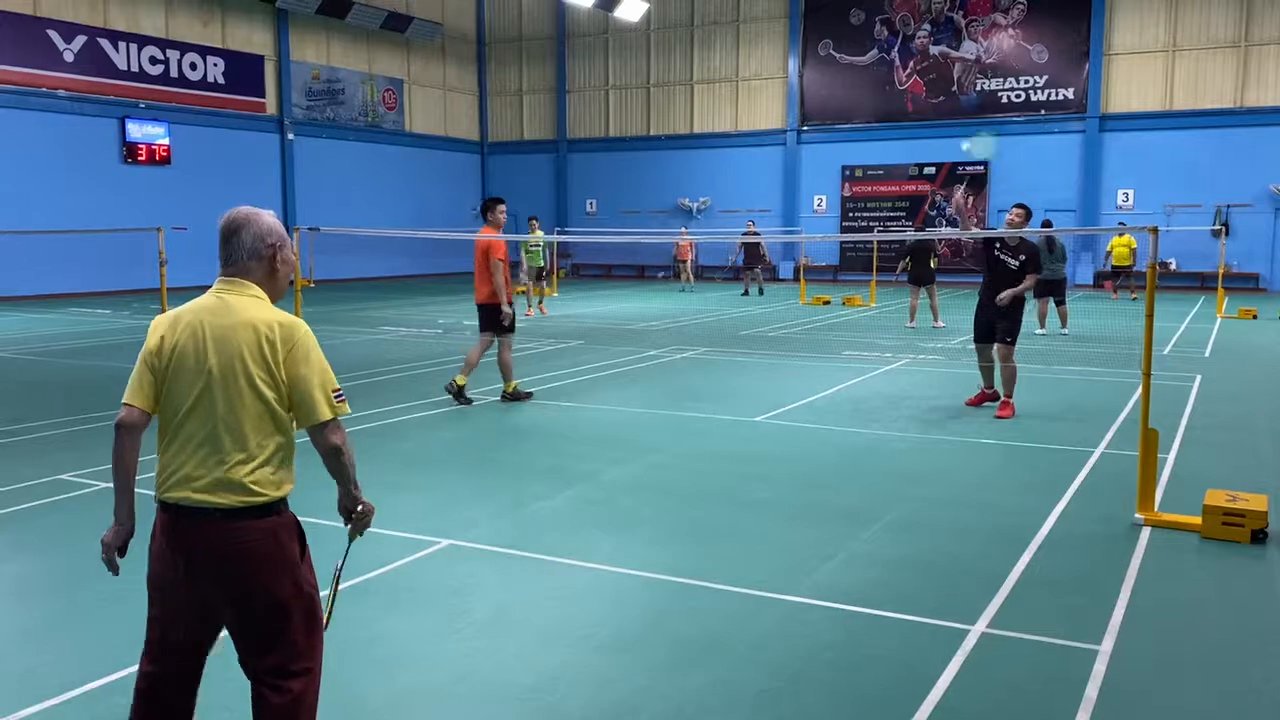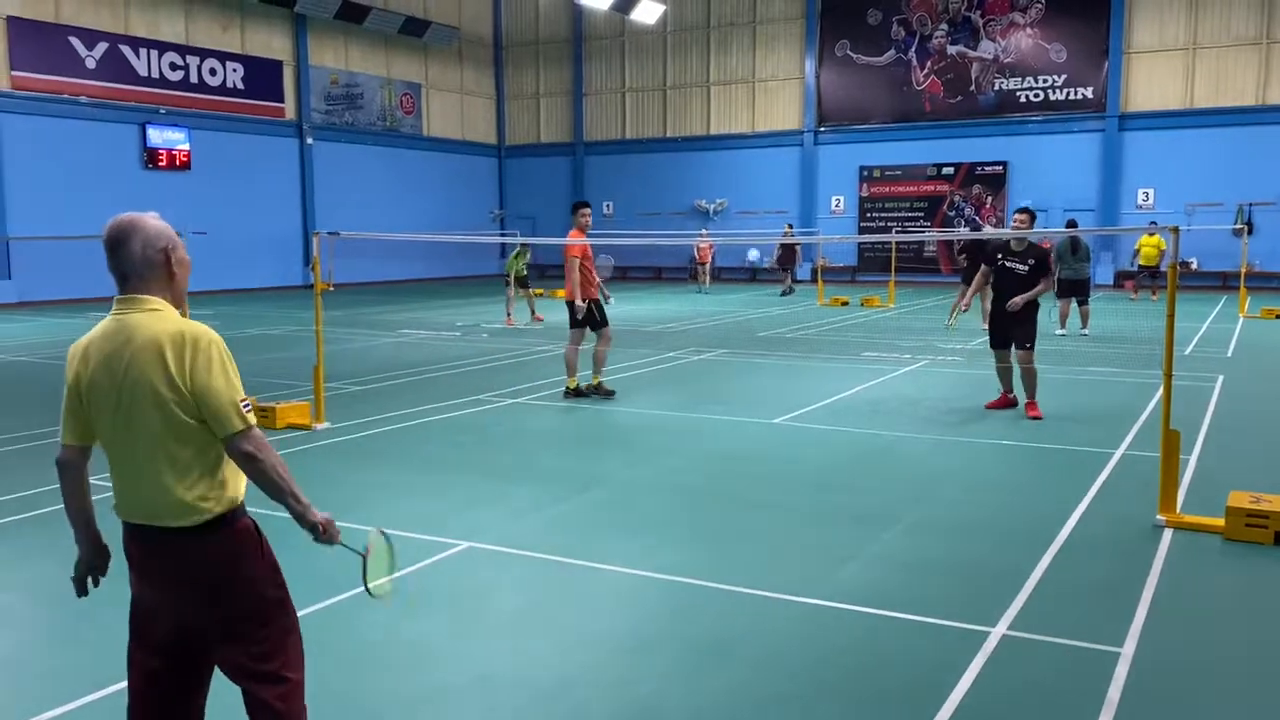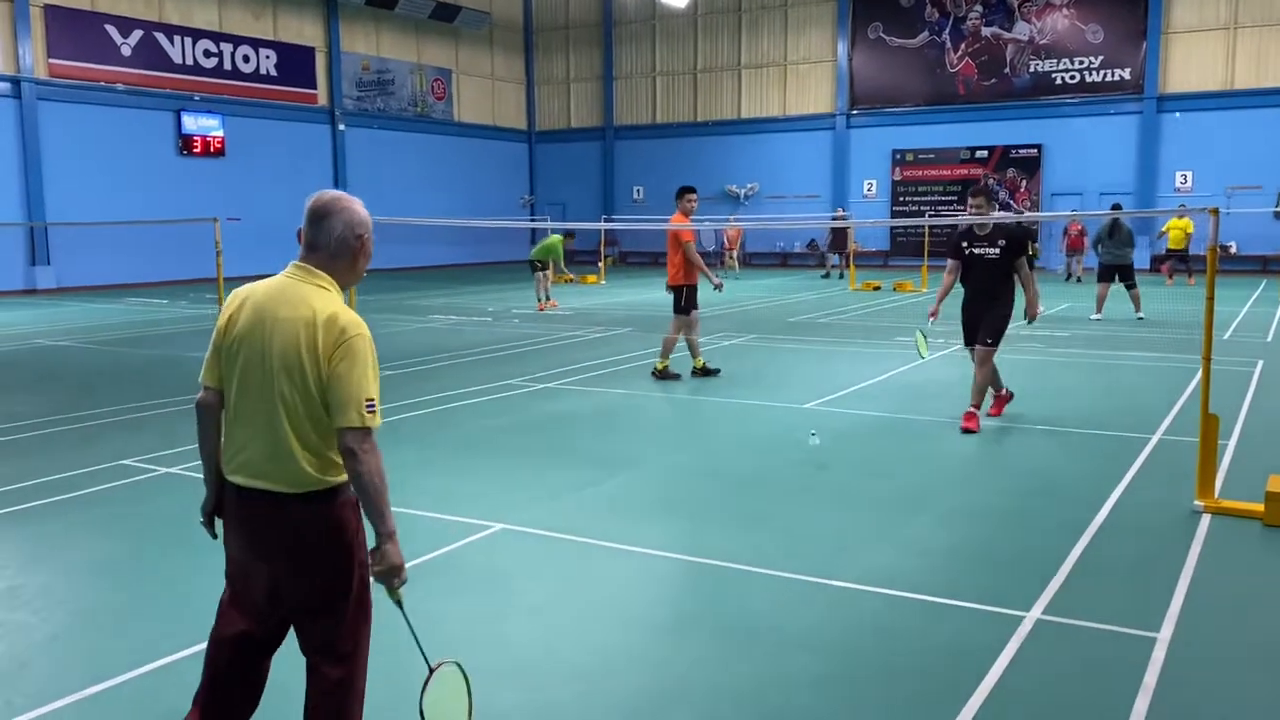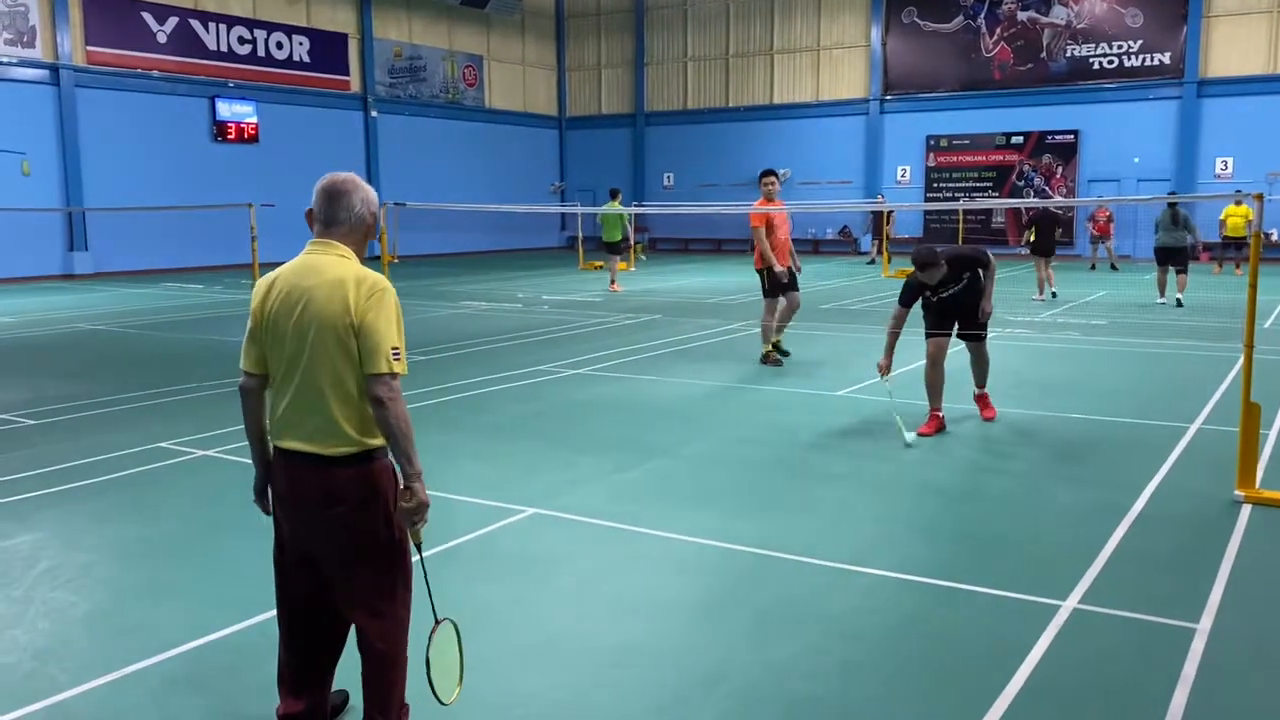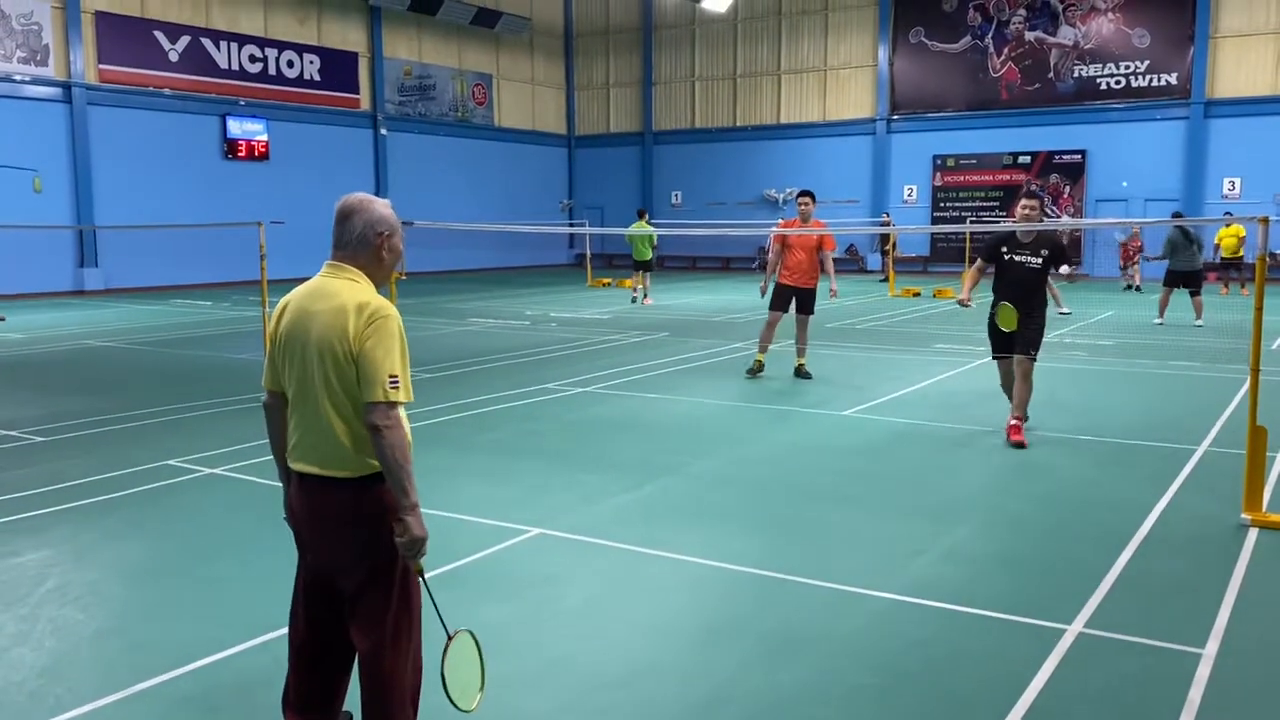
dt=1s
person 1, frame 1
left shoulder: (168, 325)
right shoulder: (284, 330)
left elbow: (128, 423)
right elbow: (329, 436)
left wrist: (123, 517)
right wrist: (351, 493)
left hip: (177, 523)
right hip: (255, 529)
left knee: (167, 664)
right knee: (287, 663)
person 1, frame 2
left shoulder: (84, 352)
right shoulder: (191, 340)
left elbow: (69, 460)
right elbow: (245, 446)
left wrist: (88, 542)
right wrist: (304, 511)
left hip: (144, 541)
right hip: (214, 540)
left knee: (161, 677)
right knee: (273, 667)
person 1, frame 3
left shoulder: (241, 300)
right shoulder: (342, 326)
left elbow: (207, 404)
right elbow: (355, 444)
left wrist: (214, 486)
right wrist: (385, 536)
left hip: (243, 501)
right hip: (313, 509)
left knee: (242, 629)
right knee: (336, 646)
person 1, frame 4
left shoulder: (271, 285)
right shoulder: (369, 287)
left elbow: (251, 386)
right elbow: (384, 394)
left wrist: (263, 464)
right wrist: (413, 478)
left hip: (290, 470)
right hip: (354, 472)
left knee: (305, 600)
right knee: (381, 606)
person 1, frame 5
left shoulder: (291, 304)
right shoulder: (372, 310)
left elbow: (274, 405)
right elbow: (382, 421)
right wrist: (410, 508)
left hip: (308, 490)
right hip: (364, 496)
left knee: (316, 619)
right knee: (385, 630)
person 2, frame 1
left shoulder: (1029, 250)
right shoulder: (992, 239)
left elbow: (1031, 282)
right elbow: (968, 231)
left wrist: (1012, 292)
left hip: (1011, 309)
right hip: (986, 304)
left knee: (1004, 353)
right knee: (982, 350)
left ankle: (1007, 401)
right ankle: (988, 391)
person 2, frame 2
left shoulder: (1039, 254)
right shoulder: (996, 249)
left elbow: (1047, 284)
right elbow: (983, 275)
left wrist: (1024, 298)
right wrist: (969, 297)
left hip: (1025, 313)
right hip: (999, 310)
left knee: (1025, 358)
right knee: (1000, 356)
left ankle: (1031, 402)
right ankle: (1008, 396)
person 2, frame 3
left shoulder: (1010, 233)
right shoulder: (961, 237)
left elbow: (1022, 269)
right elbow: (951, 273)
left wrist: (1032, 301)
right wrist: (937, 303)
left hip: (998, 306)
right hip: (971, 305)
left knee: (983, 356)
right knee: (979, 358)
left ankle: (972, 412)
right ankle: (1001, 393)
person 2, frame 4
left shoulder: (964, 257)
right shoulder: (914, 283)
left elbow: (990, 263)
right elbow: (898, 319)
left wrist: (987, 299)
right wrist: (887, 357)
left hip: (973, 304)
right hip: (938, 311)
left knee: (978, 350)
right knee: (934, 355)
left ankle: (981, 394)
right ankle: (936, 415)
person 2, frame 5
left shoulder: (1052, 243)
right shoulder: (999, 240)
left elbow: (1067, 272)
right elbow: (978, 268)
left wrist: (1070, 274)
right wrist: (966, 291)
left hip: (1032, 317)
left knee: (1023, 367)
right knee: (1005, 369)
left ankle: (1016, 424)
right ankle: (1019, 412)
person 3, frame 1
left shoulder: (482, 236)
right shoulder: (496, 239)
right elbow: (497, 274)
right wrist: (504, 304)
left hip: (483, 298)
right hip: (497, 300)
left knee: (484, 343)
right knee: (505, 345)
left ankle: (458, 382)
right ankle: (510, 390)
person 3, frame 2
left shoulder: (581, 238)
right shoulder: (575, 239)
right elbow: (574, 270)
left wrist: (603, 290)
right wrist: (578, 298)
left hip: (581, 297)
right hip: (585, 297)
left knee: (575, 341)
right knee: (605, 336)
left ankle: (572, 386)
right ankle: (596, 383)
person 3, frame 3
left shoulder: (679, 221)
right shoulder: (682, 223)
right elbow: (692, 255)
right wrist: (711, 277)
left hip: (686, 280)
right hip: (683, 281)
left knee: (691, 322)
right knee: (679, 325)
left ankle: (699, 365)
right ankle: (660, 367)
person 3, frame 4
left shoulder: (781, 206)
right shoulder: (759, 208)
right elbow: (761, 240)
left wrist: (794, 259)
right wrist: (775, 265)
left hip: (785, 264)
right hip: (769, 266)
left knee: (794, 302)
right knee: (771, 307)
left ankle: (775, 339)
right ankle: (767, 352)
person 3, frame 5
left shoulder: (822, 229)
right shoulder: (785, 226)
left elbow: (827, 258)
right elbow: (775, 254)
left wrist: (832, 281)
right wrist: (766, 280)
left hip: (808, 285)
right hip: (784, 282)
left knee: (802, 325)
right knee: (771, 321)
left ankle: (800, 365)
right ankle: (759, 361)
